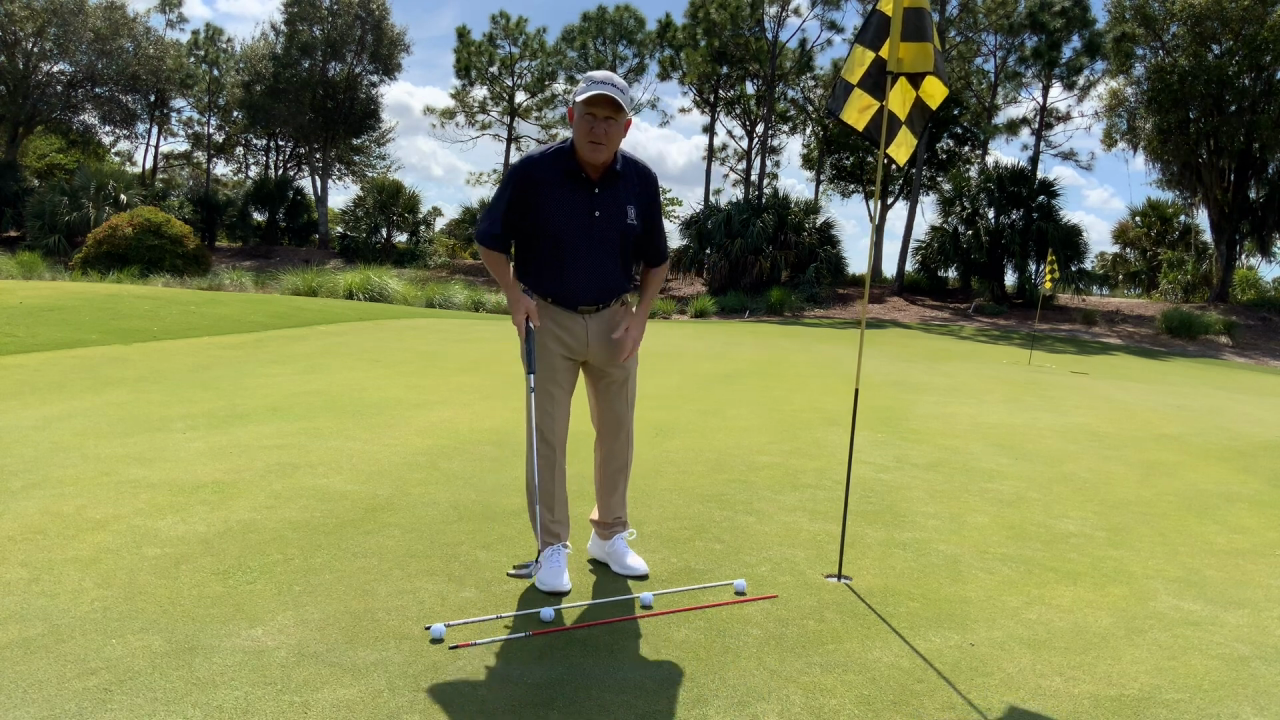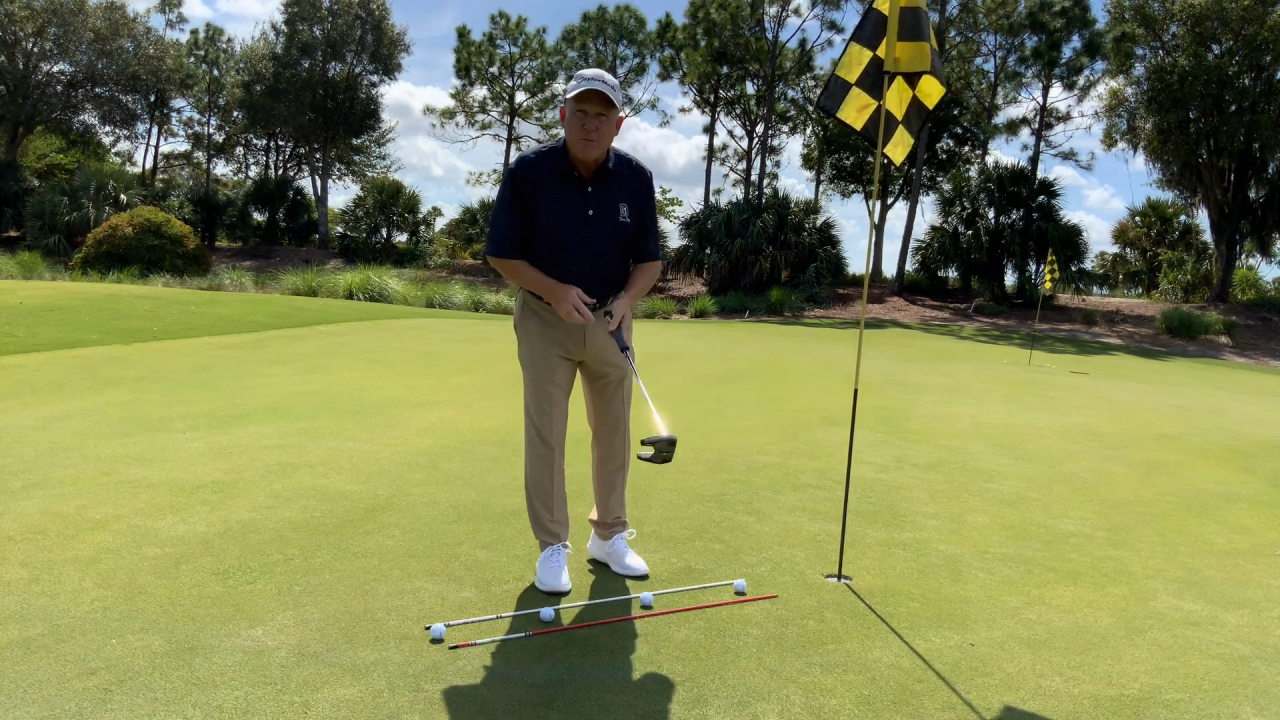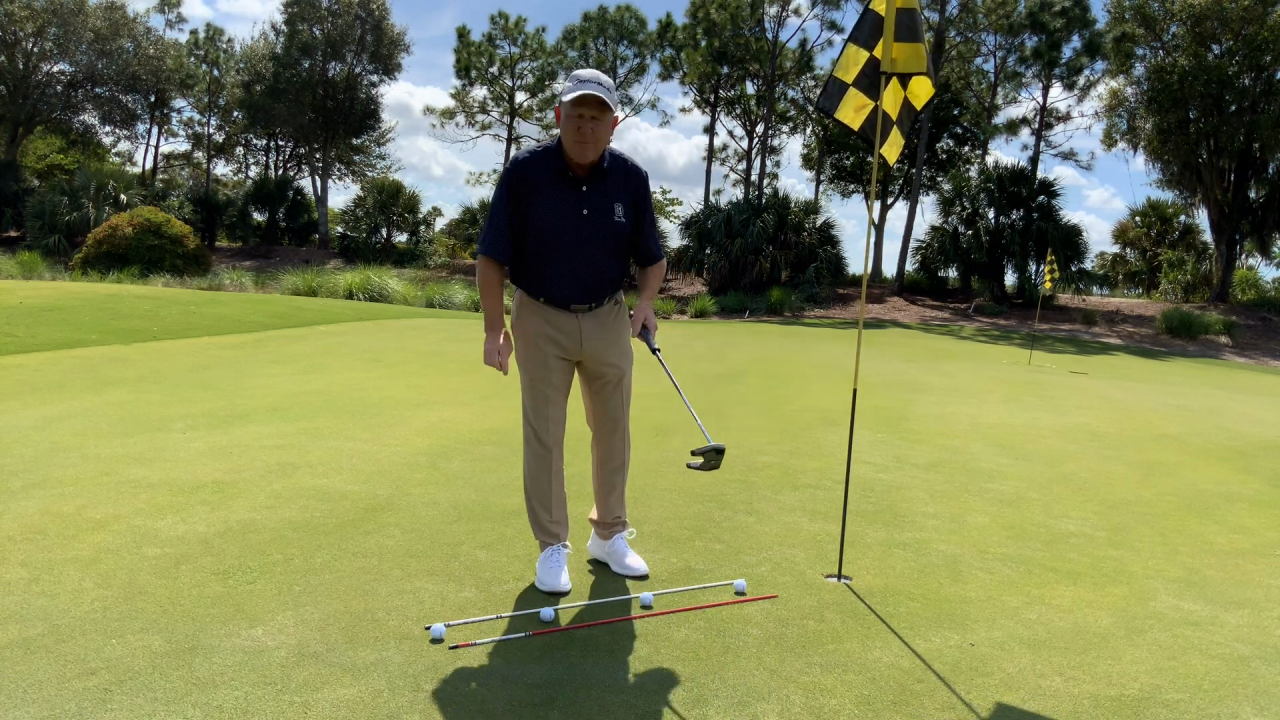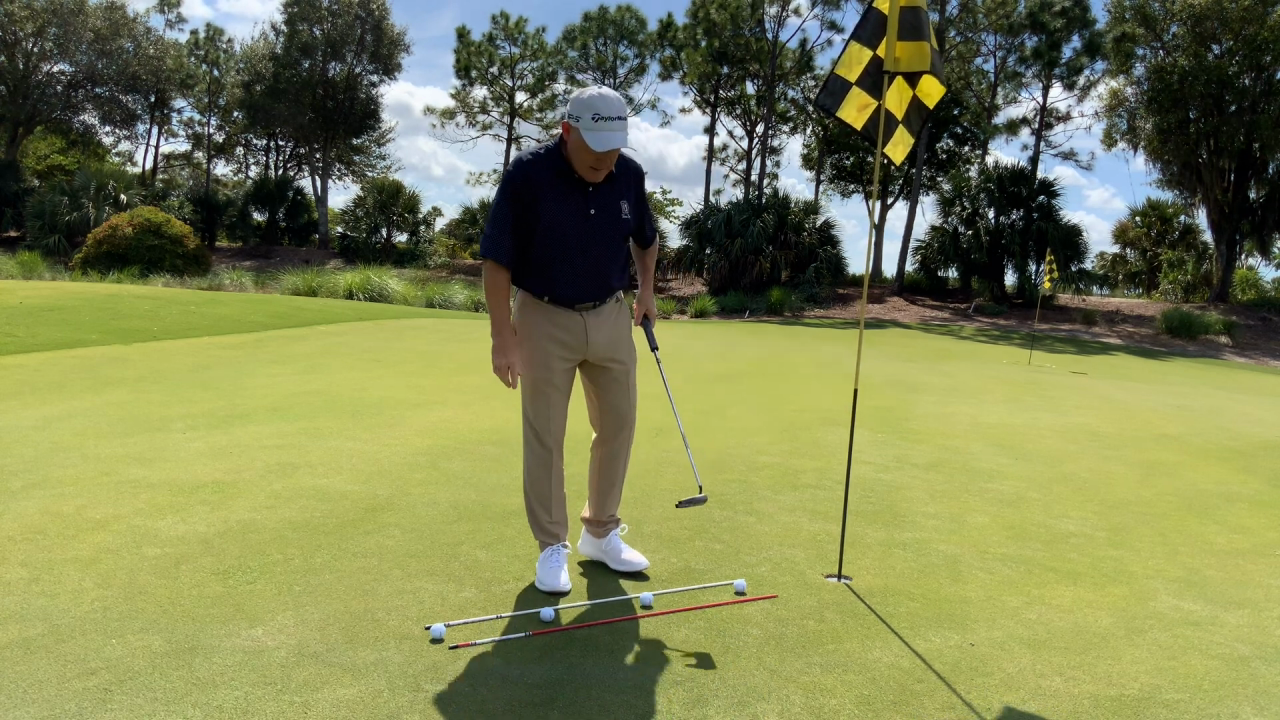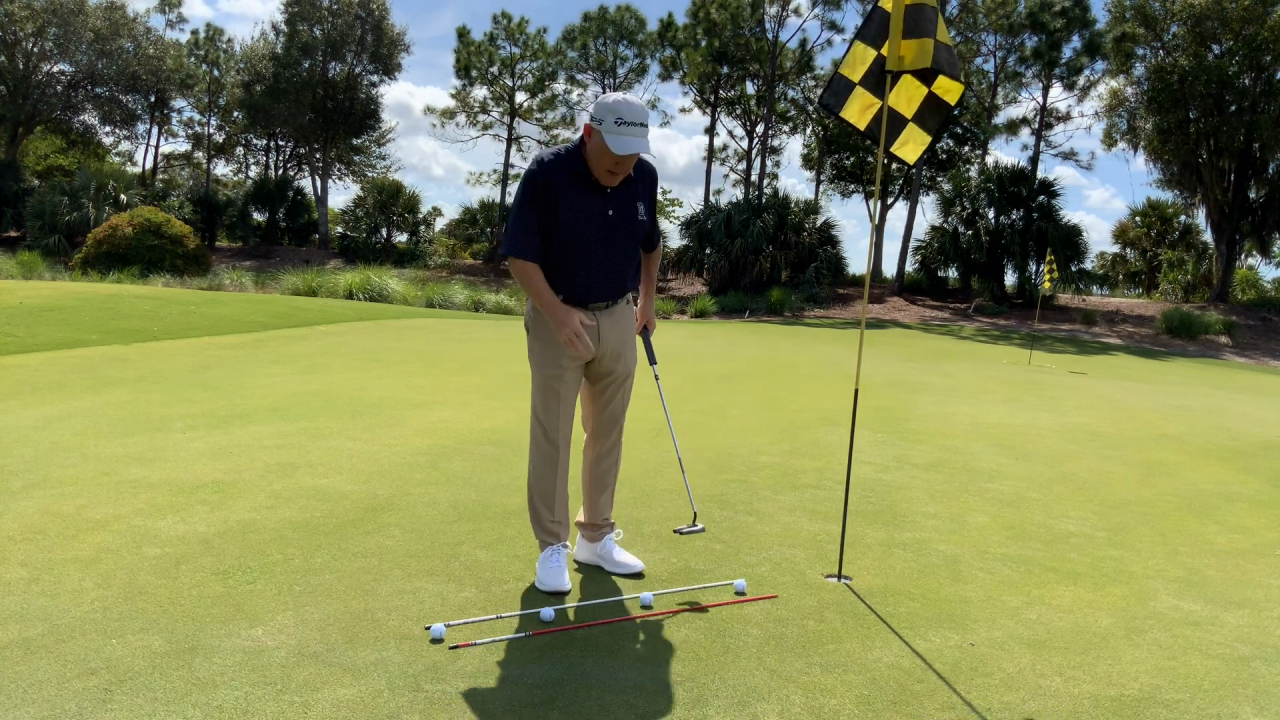
dt=0.4s
person 1, frame 1
left shoulder: (641, 180)
right shoulder: (531, 172)
left elbow: (655, 259)
right elbow: (489, 240)
left wrist: (639, 315)
right wrist: (514, 293)
left hip: (613, 321)
right hip: (549, 320)
left knee: (616, 431)
right knee: (548, 435)
left ankle: (609, 535)
right ankle: (552, 547)
person 1, frame 2
left shoulder: (636, 178)
right shoulder: (527, 171)
left elbow: (649, 258)
right elbow: (501, 254)
left wrist: (627, 299)
right wrist: (553, 290)
left hip: (609, 320)
right hip: (545, 319)
left knee: (613, 431)
right knee: (545, 435)
left ankle: (609, 535)
right ankle: (552, 547)
person 1, frame 3
left shoulder: (631, 177)
right shoulder: (523, 172)
left elbow: (651, 256)
right elbow: (492, 256)
left wrist: (646, 303)
right wrist: (494, 328)
left hip: (607, 319)
right hip: (541, 319)
left knee: (613, 432)
right knee: (544, 437)
left ankle: (609, 534)
right ankle: (552, 548)
person 1, frame 4
left shoulder: (629, 174)
right shoulder: (526, 174)
left elbow: (644, 236)
right elbow: (496, 260)
left wrist: (646, 288)
right wrist: (502, 338)
left hip: (610, 316)
right hip: (544, 319)
left knee: (618, 425)
right knee: (545, 437)
left ankle: (601, 532)
right ankle: (552, 547)
person 1, frame 5
left shoulder: (644, 177)
right shoulder: (546, 174)
right elbow: (520, 256)
left wrist: (647, 300)
right wrist: (558, 317)
left hip: (617, 318)
right hip: (557, 319)
left knee: (607, 435)
right knee: (551, 435)
left ankle: (595, 536)
right ankle: (552, 546)
